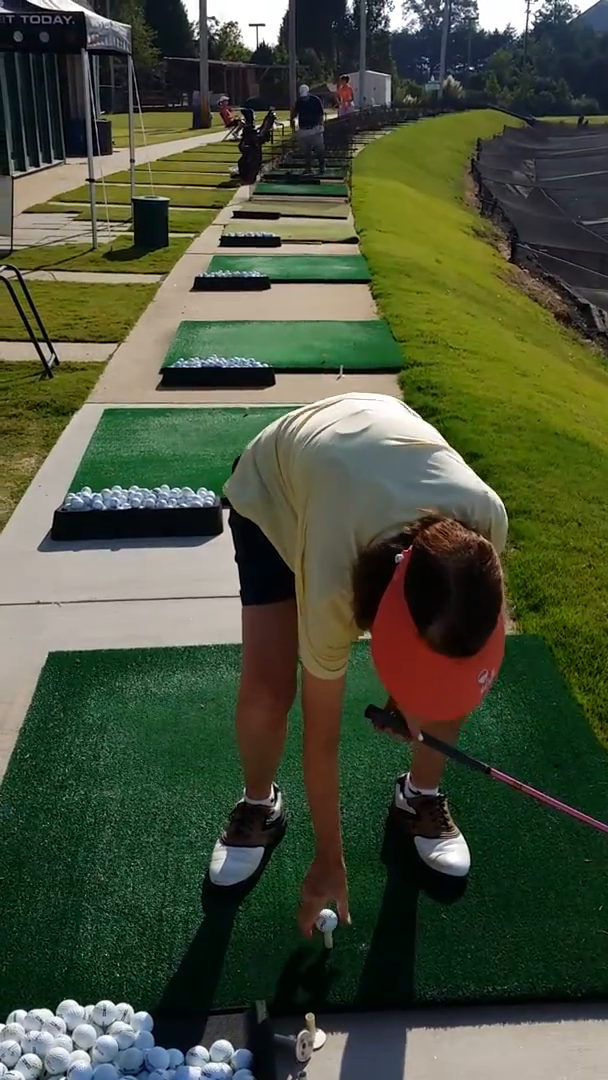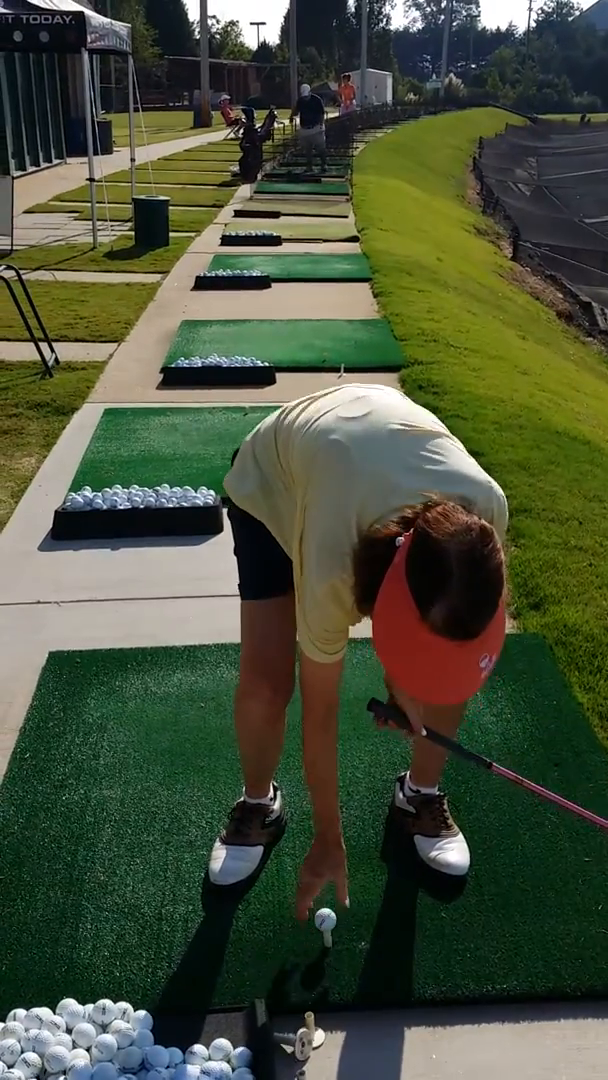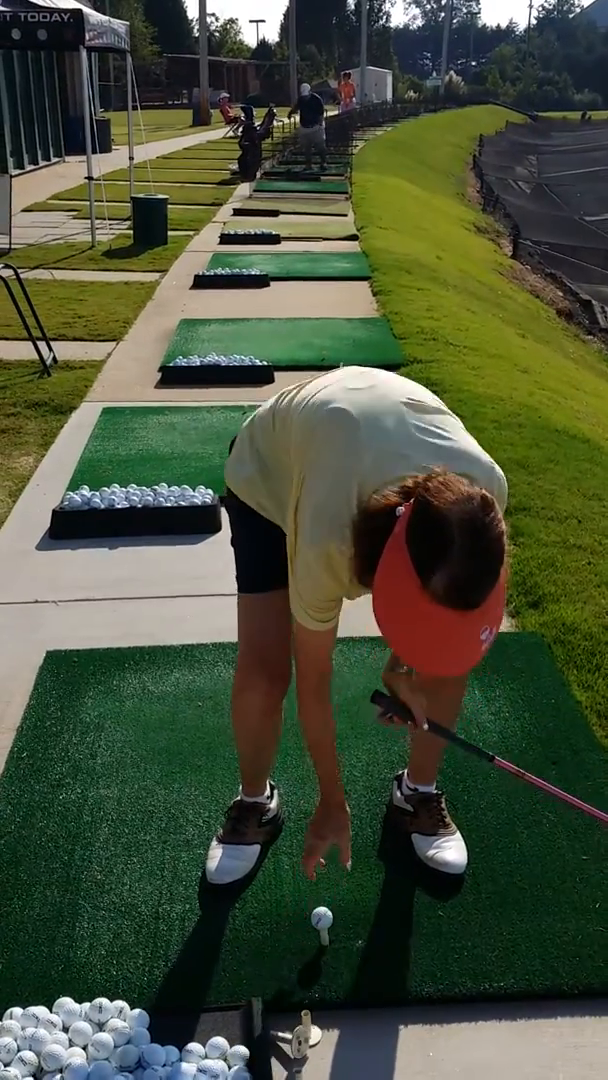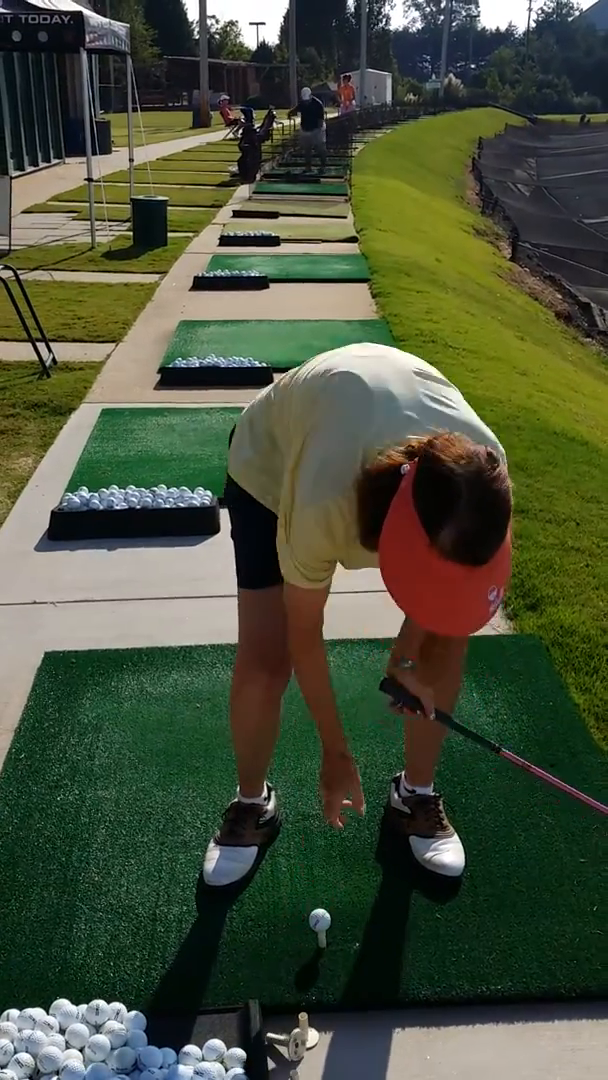
dt=0.1s
person 1, frame 1
left shoulder: (485, 518)
right shoulder: (334, 585)
right elbow: (322, 732)
left wrist: (412, 685)
right wrist: (329, 859)
right hip: (273, 489)
left knee: (453, 667)
right knee: (266, 689)
left ankle: (421, 797)
right ankle: (259, 806)
person 1, frame 2
left shoulder: (485, 509)
right shoulder: (331, 569)
right elbow: (321, 716)
left wrist: (407, 672)
right wrist: (328, 842)
right hip: (271, 483)
left knee: (454, 663)
right knee: (265, 681)
left ankle: (422, 796)
right ankle: (258, 805)
person 1, frame 3
left shoulder: (481, 489)
right shoulder: (328, 539)
right elbow: (313, 681)
left wrist: (405, 665)
right wrist: (332, 802)
right hip: (270, 476)
left knee: (450, 653)
right knee: (262, 675)
left ankle: (418, 793)
right ankle: (255, 803)
person 1, frame 4
left shoulder: (476, 472)
right shoulder: (320, 504)
left elbow: (452, 558)
right elbow: (304, 637)
left wrist: (407, 655)
right wrist: (336, 758)
right hip: (269, 469)
left knee: (445, 632)
right knee: (263, 661)
left ankle: (416, 794)
right ankle: (252, 803)
